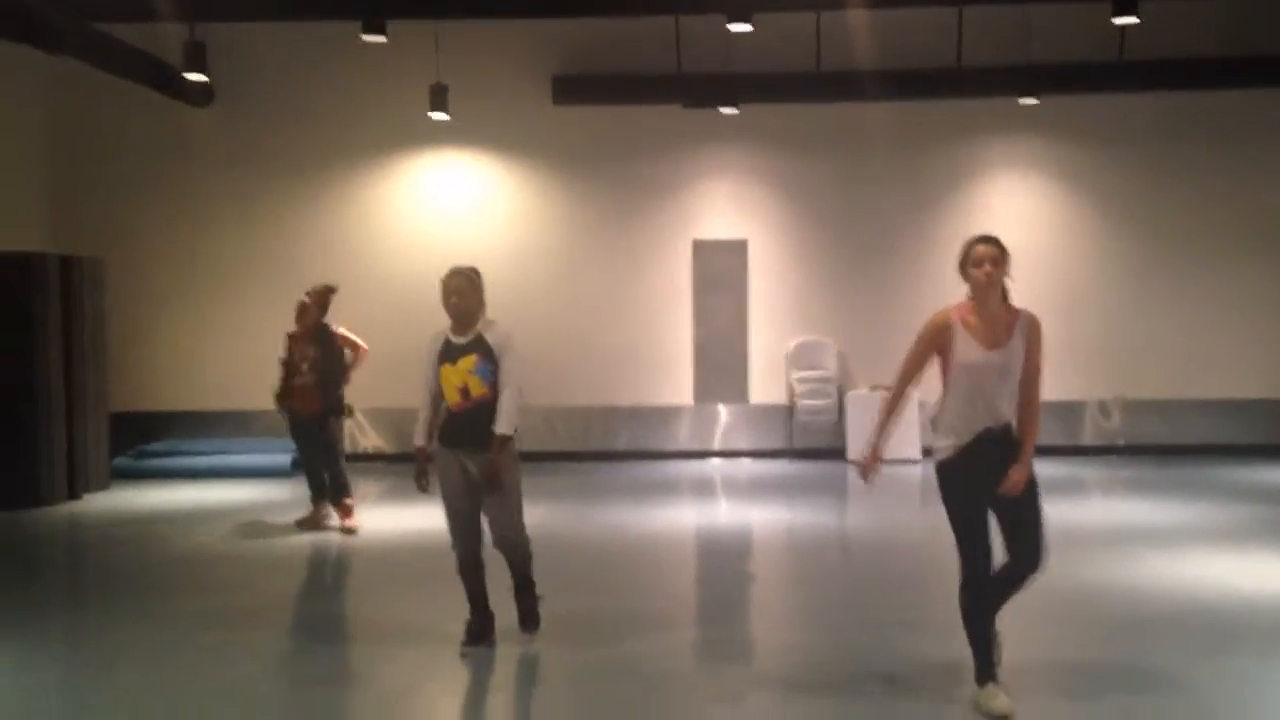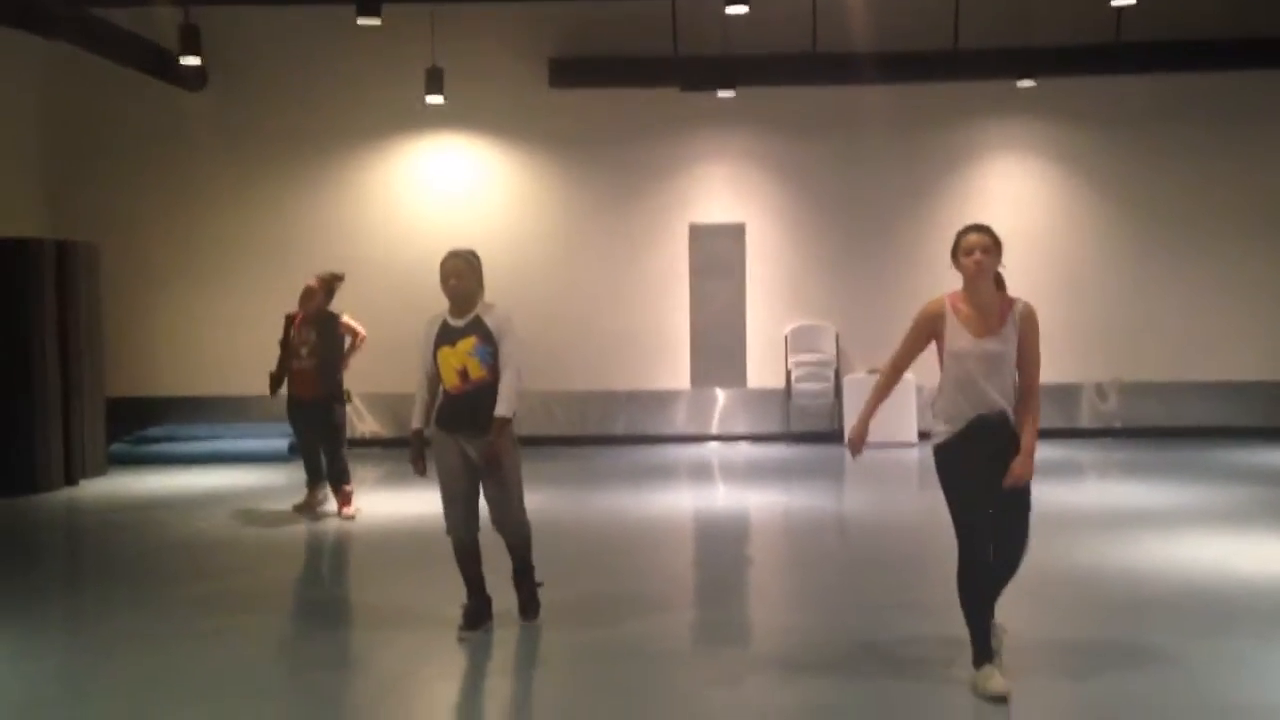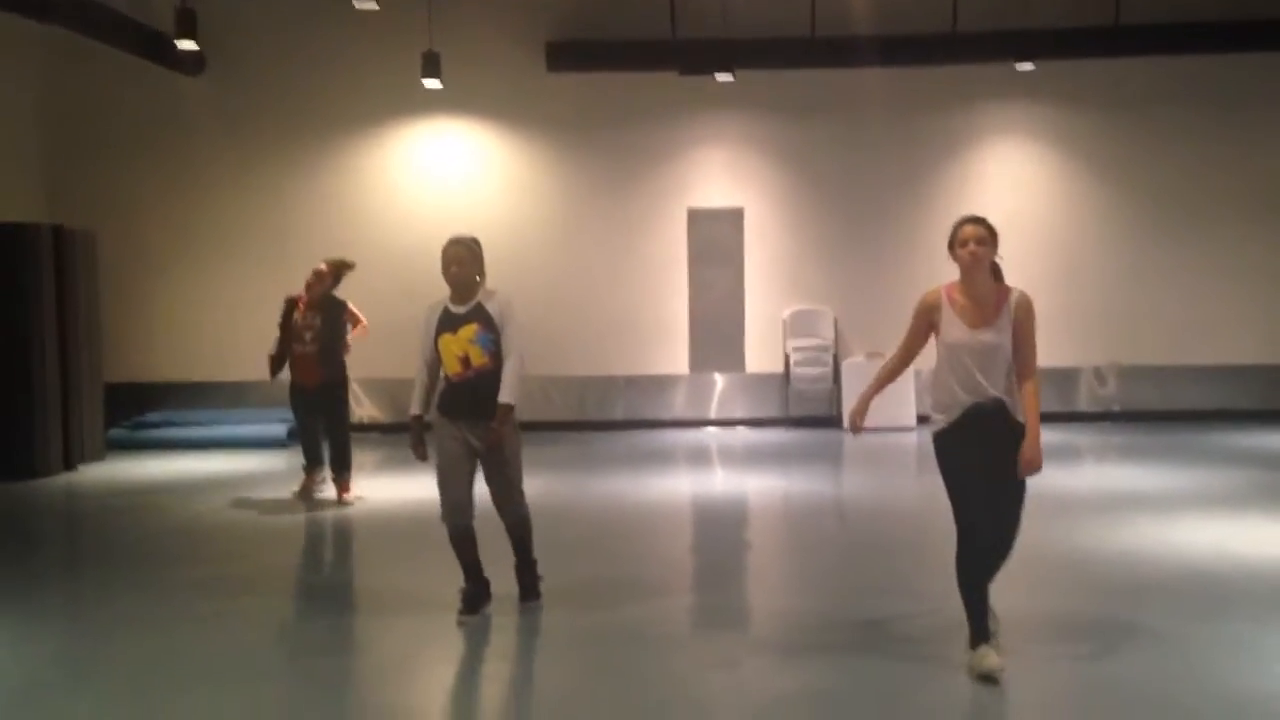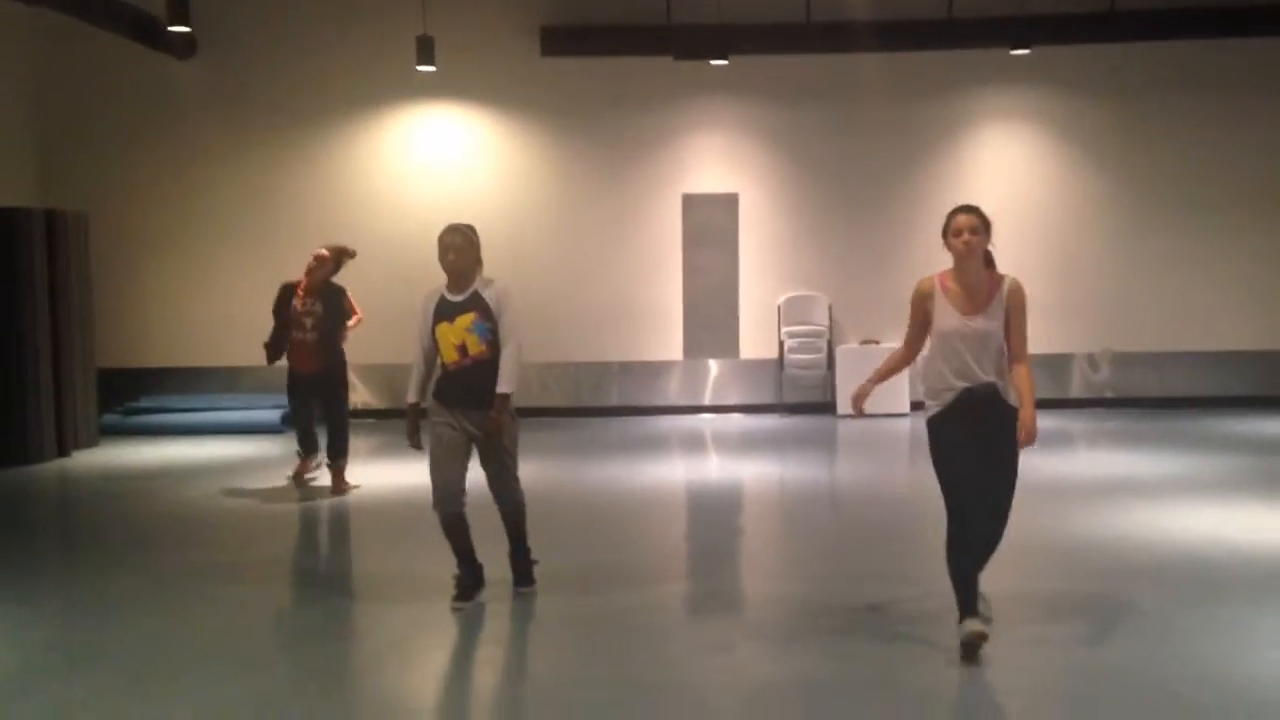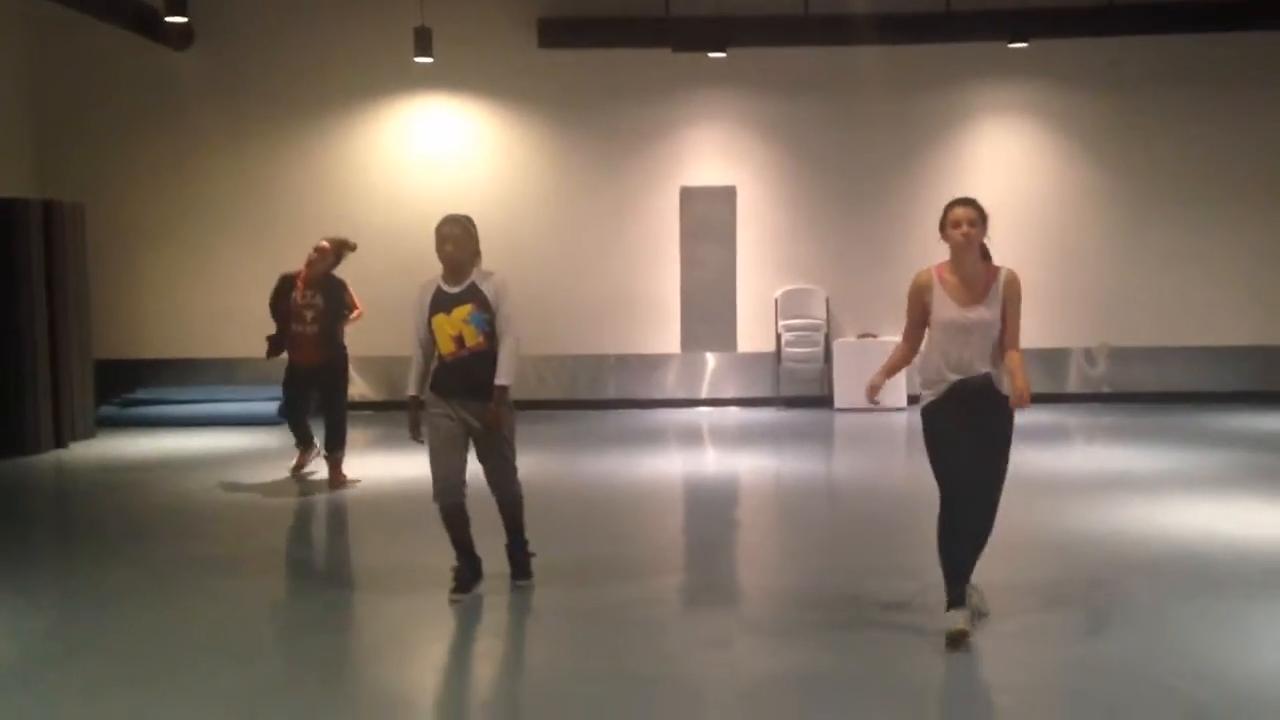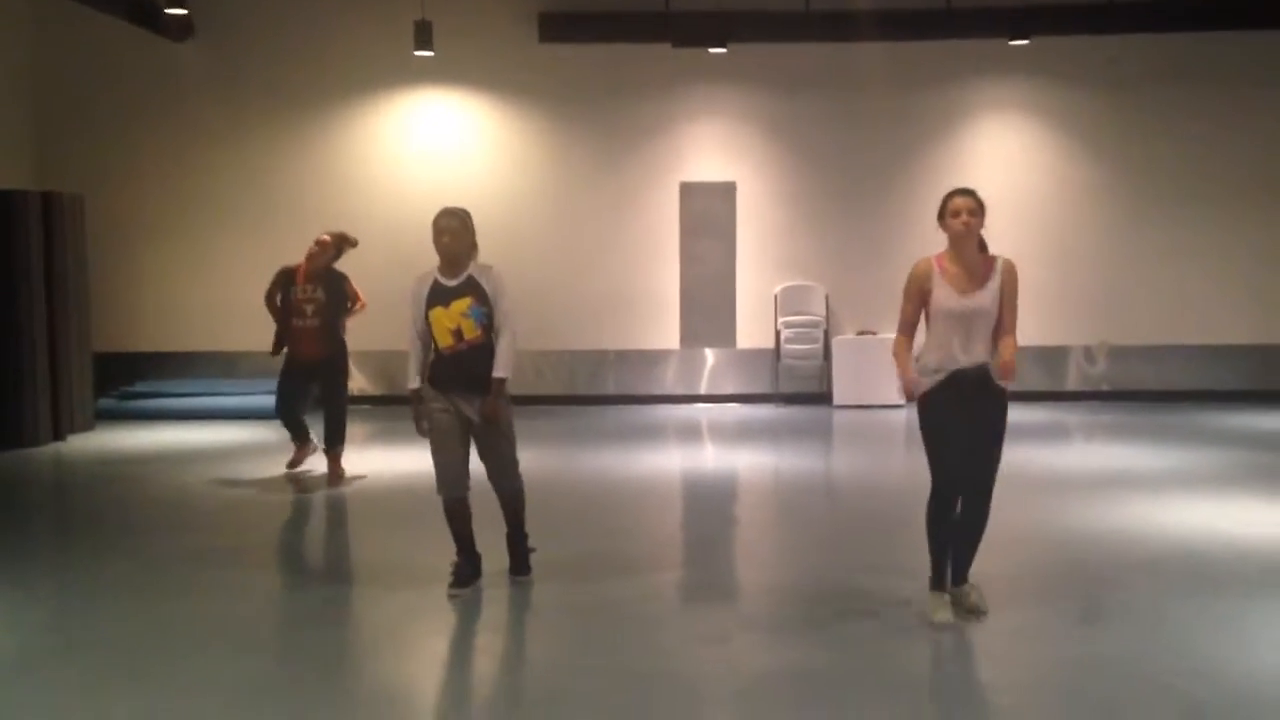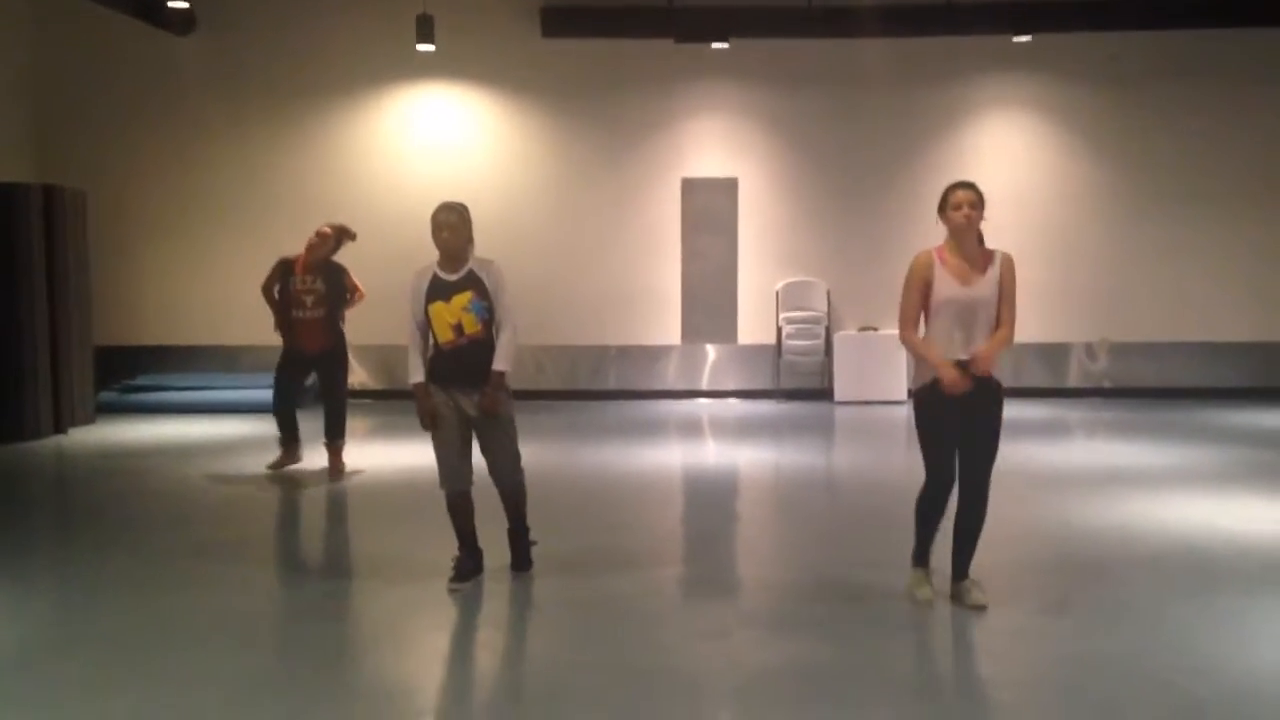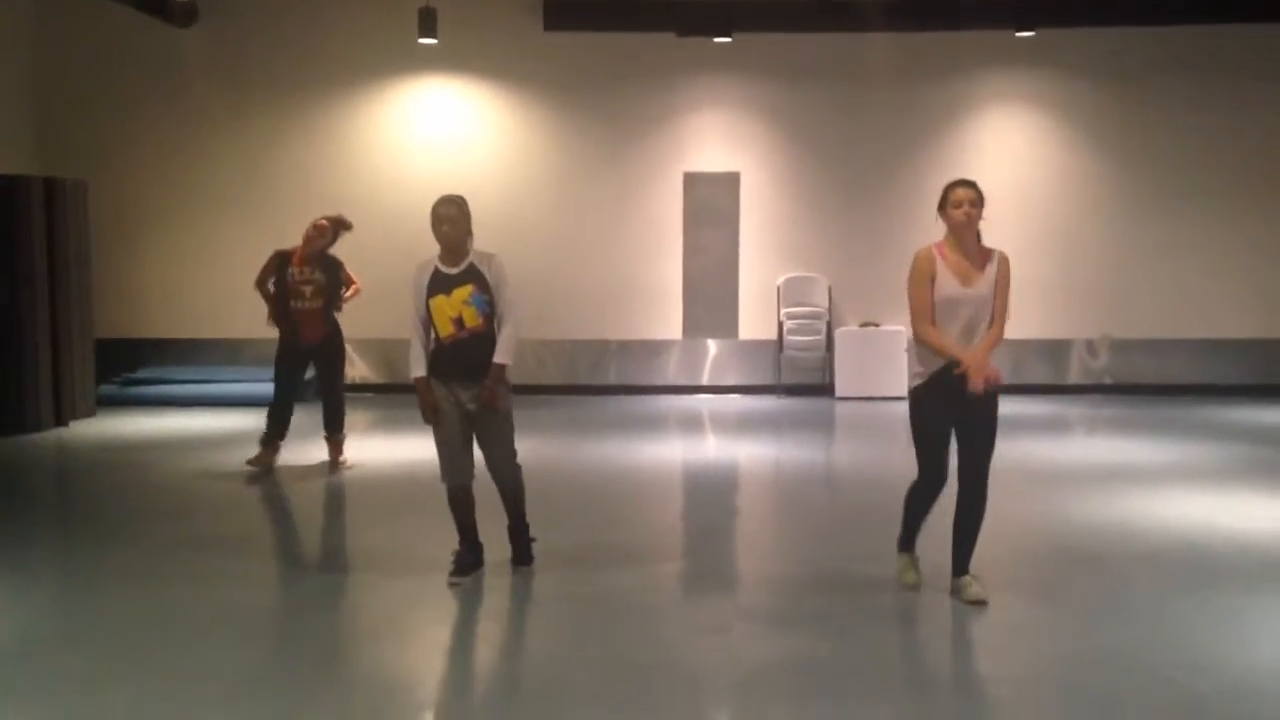
dt=0.1s
person 1, frame 1
left shoulder: (1027, 324)
right shoulder: (945, 324)
left elbow: (1030, 399)
right elbow: (902, 383)
left wrist: (1024, 461)
right wrist: (875, 443)
left hip: (1006, 449)
right hip: (958, 452)
left knee: (1028, 555)
right knee: (976, 562)
left ankle: (982, 616)
right ankle: (985, 680)
person 1, frame 2
left shoulder: (1022, 314)
right shoulder: (937, 313)
left elbow: (1030, 387)
right elbow: (897, 366)
left wrist: (1027, 452)
right wrist: (865, 417)
left hip: (1005, 436)
right hip: (956, 438)
left knee: (1012, 546)
right knee: (973, 544)
left ankle: (984, 615)
right ankle: (983, 661)
person 1, frame 3
left shoulder: (1018, 304)
right shoulder: (935, 303)
left elbow: (1027, 375)
right elbow: (904, 357)
left wrist: (1033, 434)
right wrist: (865, 399)
left hip: (1005, 423)
right hip: (955, 425)
left knee: (1004, 530)
right knee: (973, 528)
left ankle: (977, 600)
right ankle: (979, 642)
person 1, frame 4
left shoulder: (1010, 291)
right shoulder: (928, 291)
left elbow: (1019, 358)
right elbow: (909, 349)
left wrist: (1028, 408)
right wrist: (870, 382)
left hip: (997, 409)
right hip: (948, 410)
left knee: (994, 513)
right knee: (963, 510)
left ankle: (969, 588)
right ankle: (968, 616)
person 1, frame 5
left shoulder: (1007, 281)
right shoulder: (926, 283)
left elbow: (1010, 346)
right elbow: (911, 344)
left wrist: (1019, 381)
right wrist: (881, 375)
left hip: (991, 400)
right hip: (943, 400)
left knee: (985, 502)
right knee: (956, 498)
left ankle: (963, 581)
right ankle: (956, 604)
person 1, frame 6
left shoulder: (1004, 270)
right shoulder: (924, 271)
left elbow: (1007, 332)
right elbow: (904, 334)
left wrist: (1006, 355)
right wrist: (904, 370)
left hip: (987, 390)
right hip: (938, 390)
left knee: (980, 490)
right knee: (948, 486)
left ankle: (960, 579)
right ankle: (938, 587)
person 1, frame 7
left shoulder: (1002, 264)
right shoulder: (926, 263)
left elbow: (1005, 328)
right elbow: (908, 331)
left wrist: (988, 351)
right wrist: (940, 365)
left hip: (983, 385)
right hip: (936, 383)
left knee: (977, 485)
right knee: (940, 478)
left ankle: (961, 576)
right ankle: (920, 566)
person 1, frame 8
left shoulder: (998, 262)
right shoulder: (927, 260)
left elbow: (997, 326)
right elbow: (922, 330)
left wrist: (979, 360)
right wrist: (966, 359)
left hip: (979, 381)
right hip: (932, 381)
left knee: (975, 480)
right knee: (933, 476)
left ankle: (961, 573)
right ankle: (906, 550)
person 2, frame 1
left shoulder: (497, 336)
right shoulder: (437, 344)
left elbow: (511, 392)
right elbow: (430, 401)
left wrist: (498, 450)
right wrist: (421, 452)
left hip: (494, 448)
right hip: (451, 453)
left knee: (509, 533)
right knee: (465, 542)
left ankle: (526, 596)
right ankle: (480, 620)
person 2, frame 2
left shoulder: (496, 319)
right shoulder: (435, 327)
left elbow: (510, 373)
right elbow: (427, 384)
left wrist: (498, 432)
right wrist: (417, 437)
left hip: (492, 433)
right hip: (450, 436)
left knee: (510, 518)
right knee: (460, 525)
left ankle: (526, 586)
right ankle: (478, 604)
person 2, frame 3
left shoulder: (498, 305)
right shoulder: (435, 314)
left elbow: (513, 361)
right elbow: (426, 369)
left wrist: (501, 419)
right wrist: (416, 423)
left hip: (494, 419)
right hip: (451, 423)
left knee: (511, 504)
right knee: (455, 511)
left ankle: (527, 574)
right ankle: (476, 588)
person 2, frame 4
left shoulder: (494, 293)
right shoulder: (432, 301)
left elbow: (510, 349)
right elbow: (423, 358)
left wrist: (500, 407)
right wrist: (412, 412)
left hip: (490, 407)
right hip: (446, 411)
left knee: (507, 492)
right knee: (446, 497)
left ankle: (521, 562)
right ankle: (470, 572)
person 2, frame 5
left shoulder: (492, 285)
right shoulder: (427, 292)
left elbow: (508, 341)
right elbow: (421, 349)
left wrist: (498, 400)
right wrist: (413, 404)
left hip: (487, 399)
right hip: (444, 402)
left knee: (504, 484)
right knee: (446, 488)
left ankle: (519, 555)
right ankle: (468, 565)
person 2, frame 6
left shoulder: (488, 277)
right shoulder: (423, 286)
left elbow: (506, 335)
right elbow: (418, 344)
left wrist: (496, 392)
right wrist: (416, 399)
left hip: (486, 392)
right hip: (441, 397)
left knee: (506, 477)
right knee: (451, 484)
left ankle: (518, 549)
right ankle: (467, 562)
person 2, frame 7
left shoulder: (489, 272)
right shoulder: (422, 280)
left elbow: (507, 329)
right elbow: (417, 339)
left wrist: (495, 385)
right wrist: (421, 394)
left hip: (486, 387)
right hip: (443, 391)
left knee: (507, 471)
right knee: (453, 479)
left ankle: (520, 544)
right ankle: (469, 557)
person 2, frame 8
left shoulder: (490, 265)
right shoulder: (423, 274)
left elbow: (507, 323)
right elbow: (419, 334)
left wrist: (494, 378)
right wrist: (423, 388)
left hip: (486, 381)
right hip: (444, 385)
left knee: (505, 466)
right knee: (455, 473)
left ankle: (520, 538)
right ankle: (469, 551)
person 3, frame 1
left shoulder: (331, 334)
right shoulder: (293, 338)
left elbow: (362, 348)
left wrist: (346, 374)
right wrist: (283, 397)
left hip: (328, 408)
right hip: (299, 411)
left knee: (333, 458)
right knee: (310, 461)
left ankle: (347, 511)
right ankle: (320, 507)
person 3, frame 2
left shoulder: (332, 321)
right shoulder: (291, 320)
left elbow: (360, 334)
left wrist: (344, 358)
right wrist: (278, 375)
left hip: (327, 394)
right hip: (298, 396)
left knee: (333, 445)
right knee: (307, 446)
left ankle: (344, 498)
right ankle: (316, 491)
person 3, frame 3
left shoulder: (337, 306)
right shoulder: (292, 303)
left elbow: (362, 324)
right elbow: (285, 334)
left wrist: (346, 343)
right wrist: (278, 359)
left hip: (330, 380)
right hip: (301, 381)
left knee: (338, 431)
right knee: (307, 431)
left ankle: (343, 484)
right ankle: (313, 474)
person 3, frame 4
left shoulder: (336, 294)
right shoulder: (289, 289)
left elbow: (357, 315)
right elbow: (278, 316)
left wrist: (344, 330)
right wrist: (278, 341)
left hip: (329, 368)
right hip: (298, 368)
left knee: (336, 420)
right knee: (300, 419)
left ankle: (338, 473)
right ankle: (309, 456)
person 3, frame 5
left shoulder: (337, 287)
right shoulder: (288, 281)
left elbow: (357, 309)
right elbow: (275, 307)
left wrist: (343, 324)
right wrist: (281, 335)
left hip: (330, 361)
right hip: (298, 361)
left knee: (334, 413)
right knee: (292, 411)
left ankle: (335, 466)
right ankle: (307, 447)
person 3, frame 6
left shoulder: (338, 280)
right shoulder: (288, 274)
left elbow: (360, 302)
right elbow: (269, 297)
left wrist: (343, 318)
right wrist: (281, 323)
left hip: (330, 354)
right hip: (297, 354)
left knee: (334, 407)
right knee: (286, 405)
left ankle: (334, 460)
right ankle: (304, 444)
person 3, frame 7
left shoulder: (337, 272)
right shoulder: (286, 265)
left elbow: (359, 293)
right elbow: (267, 288)
left wrist: (342, 309)
right wrist: (280, 315)
left hip: (330, 347)
right hip: (296, 346)
left knee: (334, 400)
right knee: (282, 399)
left ankle: (335, 454)
right ankle: (290, 449)
person 3, frame 8
left shoulder: (333, 264)
right shoulder: (282, 258)
left elbow: (355, 285)
right elbow: (261, 282)
left wrist: (342, 300)
right wrist: (274, 306)
left hip: (327, 338)
right hip: (292, 338)
left knee: (332, 393)
right knee: (283, 394)
left ankle: (336, 446)
right ankle: (270, 449)
